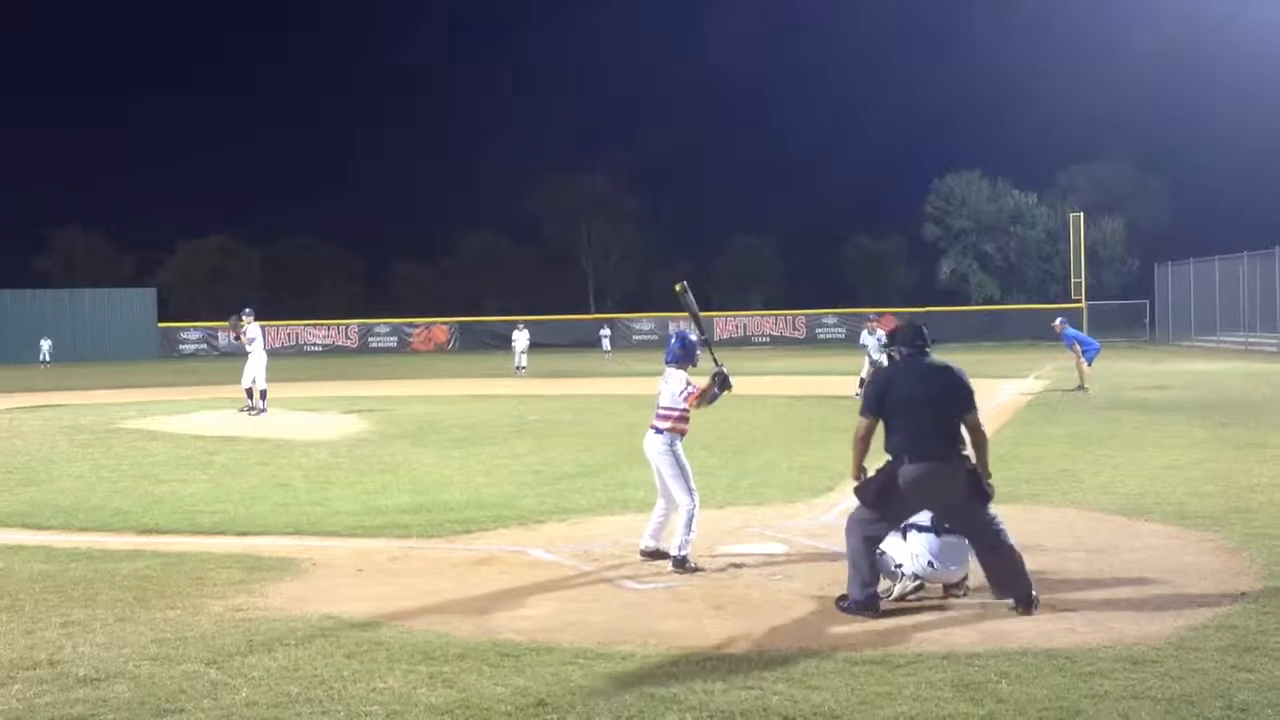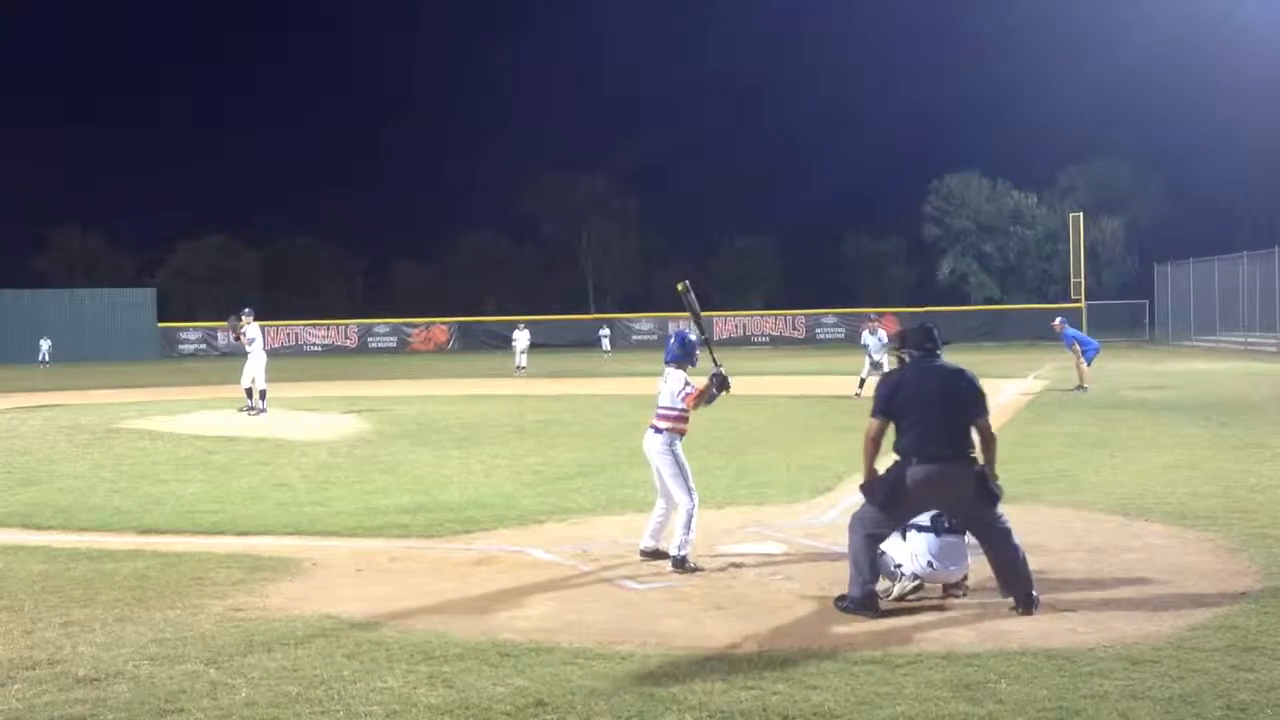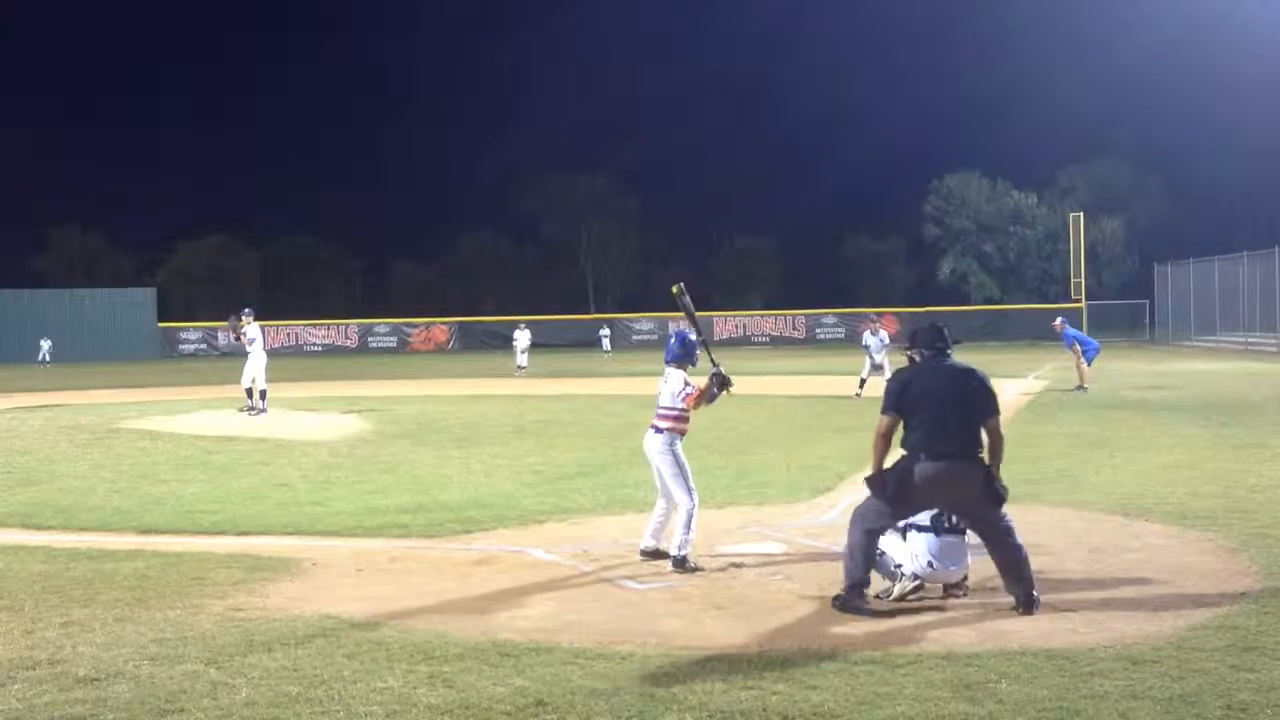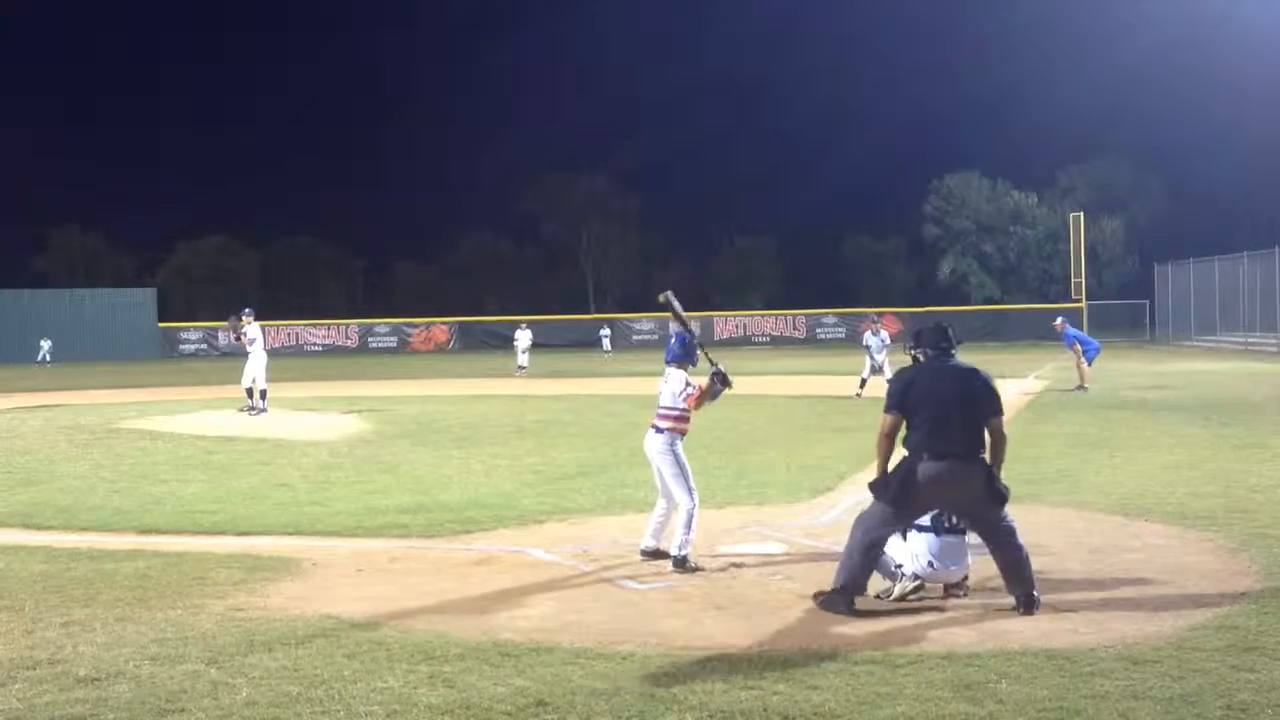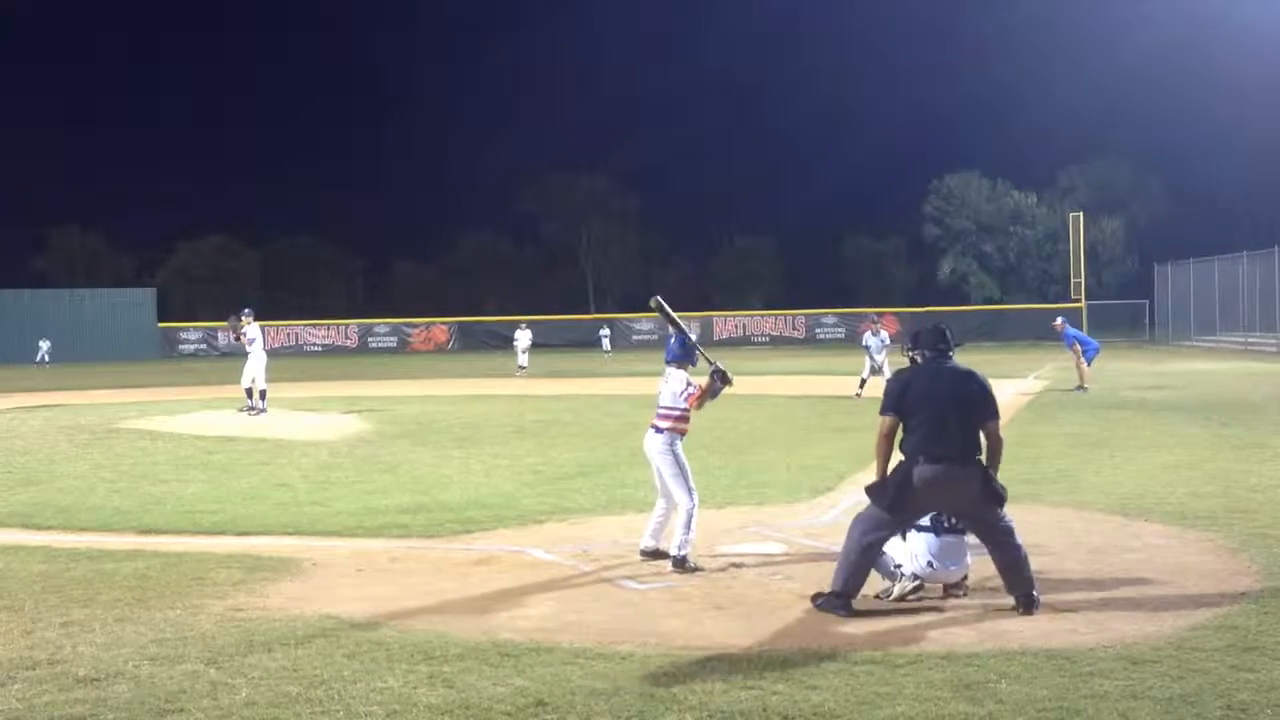
dt=0.1s
person 1, frame 1
left shoulder: (883, 378)
right shoulder: (952, 375)
left elbow: (863, 432)
right elbow: (975, 428)
left wrist: (857, 466)
right wrist: (982, 466)
left hip: (907, 472)
right hip: (953, 471)
left knee: (861, 527)
right knee: (988, 532)
left ankle: (862, 598)
right ankle: (1023, 596)
person 1, frame 2
left shoulder: (894, 380)
right shoulder: (963, 378)
left elbow: (874, 434)
right elbow: (986, 432)
left wrist: (868, 471)
right wrist: (989, 470)
left hip: (914, 474)
right hip: (961, 473)
left knee: (864, 526)
right knee: (995, 531)
left ankle: (861, 598)
right ankle: (1025, 597)
person 1, frame 3
left shoulder: (904, 378)
right shoulder: (974, 377)
left elbow: (884, 431)
right elbow: (995, 433)
left wrist: (877, 470)
right wrist: (993, 472)
left hip: (922, 471)
right hip: (968, 471)
left knee: (866, 520)
right knee: (999, 530)
left ankle: (854, 593)
right ankle: (1026, 596)
person 1, frame 4
left shoulder: (907, 378)
right shoulder: (979, 379)
left elbow: (888, 431)
right elbow: (998, 434)
left wrist: (881, 474)
right wrist: (993, 474)
left hip: (923, 471)
right hip: (970, 472)
left knee: (871, 527)
right knee: (1001, 531)
left ankle: (842, 594)
right ankle: (1027, 596)
person 1, frame 5
left shoulder: (904, 379)
right shoulder: (976, 381)
left elbow: (886, 433)
right elbow: (994, 437)
left wrist: (881, 477)
right wrist: (990, 477)
left hip: (920, 474)
right hip: (966, 474)
left knee: (867, 529)
right knee: (999, 532)
left ankle: (840, 597)
right ankle: (1026, 596)
person 2, frame 1
left shoulder: (672, 374)
right shoulder: (678, 376)
left elbow: (701, 400)
right elbow: (697, 402)
left wrist: (719, 388)
right wrist: (713, 380)
left hip: (656, 440)
right hip: (666, 442)
left knee: (668, 498)
right knee: (689, 500)
left ankle: (649, 547)
right ankle: (679, 557)
person 2, frame 2
left shoulder: (672, 374)
right shoulder: (678, 376)
left elbow: (699, 400)
right elbow: (694, 403)
left wrist: (717, 388)
right wrist: (711, 382)
left hip: (655, 439)
right hip: (665, 442)
left knee: (667, 497)
right knee: (688, 500)
left ankle: (649, 547)
right ankle: (679, 557)
person 2, frame 3
left shoulder: (672, 374)
right shoulder: (678, 376)
left elbow: (700, 400)
right elbow: (695, 403)
left wrist: (718, 387)
right wrist: (711, 381)
left hip: (656, 439)
right hip: (666, 442)
left knee: (668, 498)
right knee: (688, 500)
left ankle: (649, 547)
right ankle: (679, 557)
person 2, frame 4
left shoulder: (673, 374)
right shoulder: (678, 376)
left elbow: (702, 398)
right elbow: (696, 403)
left wrist: (720, 385)
right wrist: (712, 380)
left hip: (657, 439)
right hip: (666, 442)
left knee: (668, 497)
right knee: (688, 500)
left ankle: (650, 546)
right ankle: (679, 557)
person 2, frame 5
left shoulder: (672, 374)
right shoulder: (679, 376)
left elbow: (700, 398)
right elbow: (697, 403)
left wrist: (718, 383)
right wrist: (712, 379)
left hip: (656, 439)
right hip: (666, 442)
left knee: (667, 497)
right knee: (688, 500)
left ankle: (649, 546)
right ankle: (679, 557)
